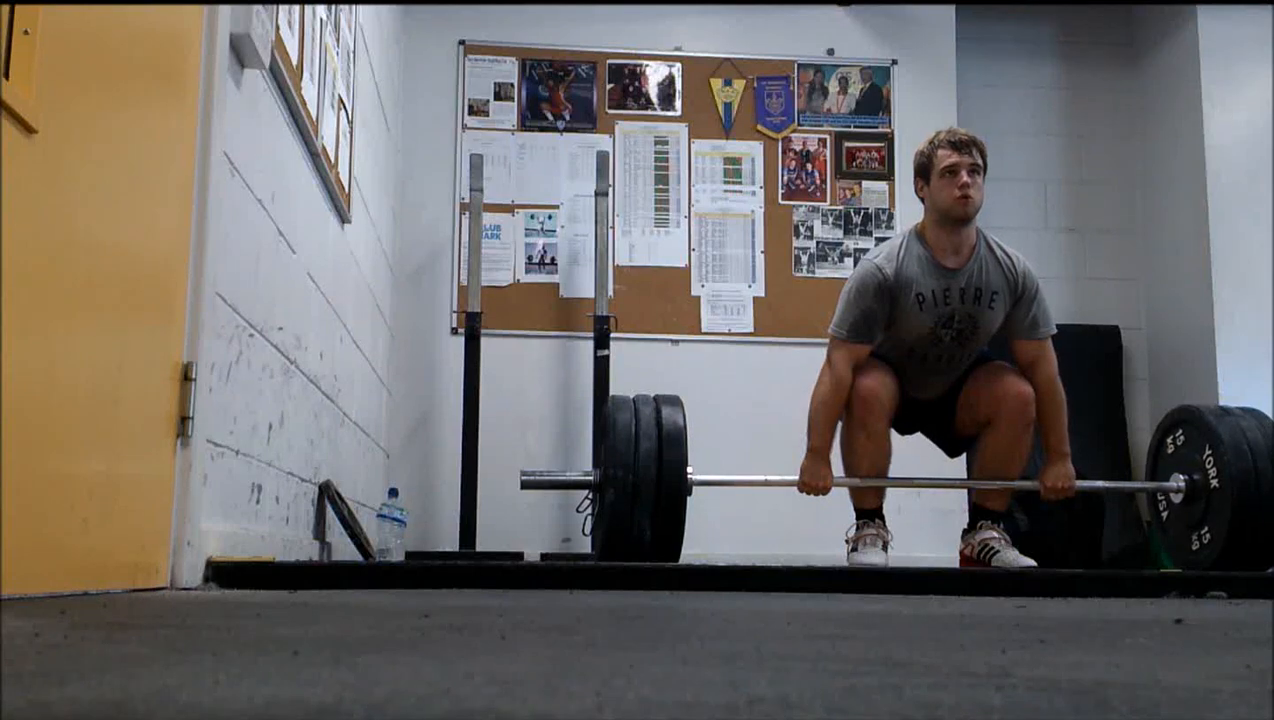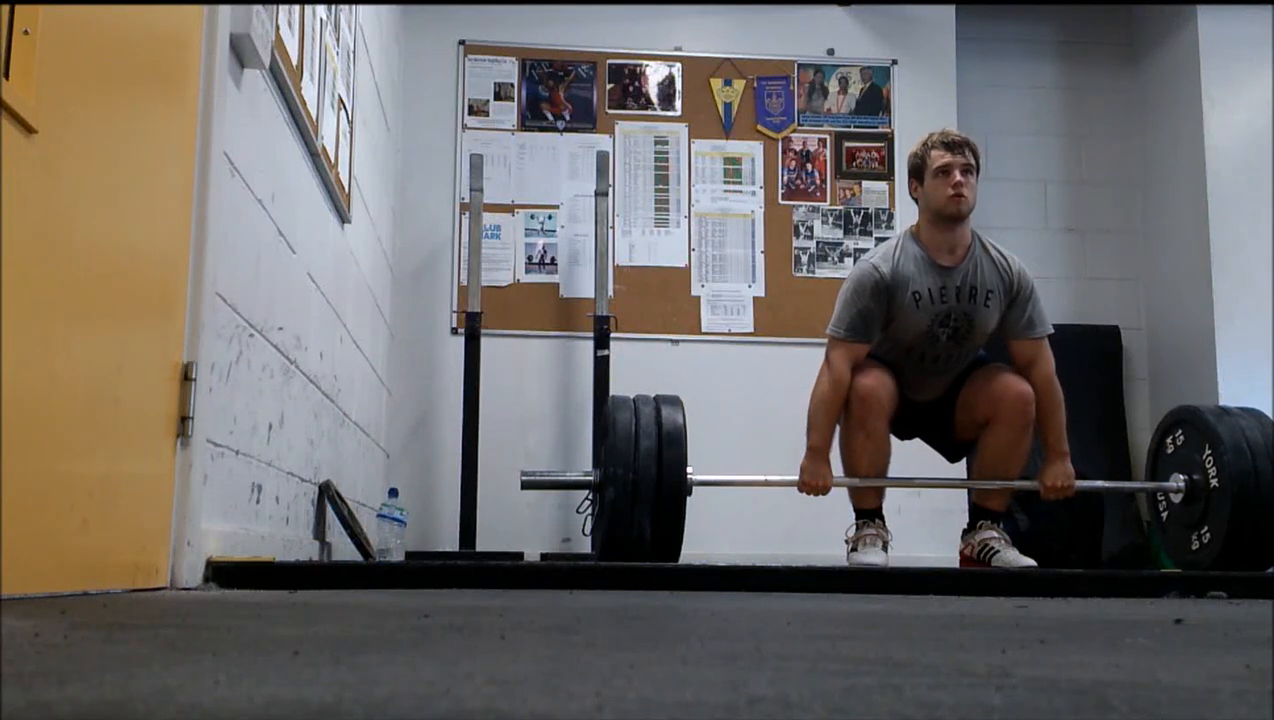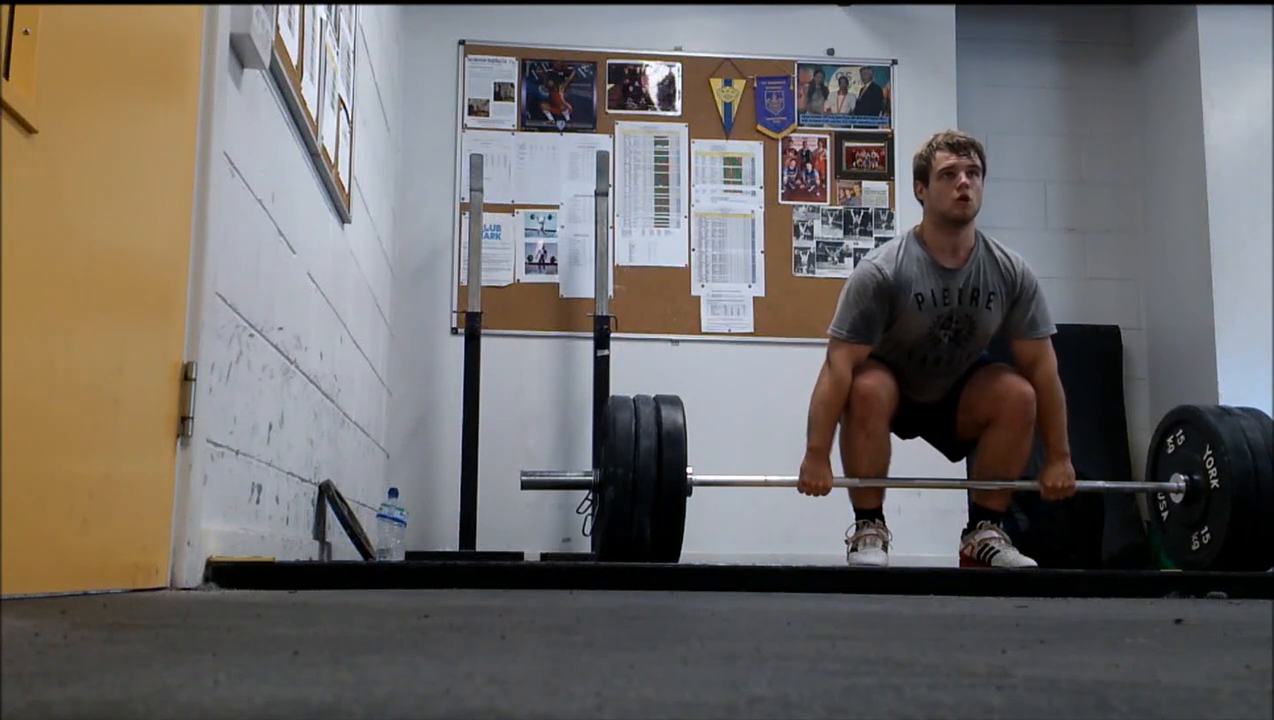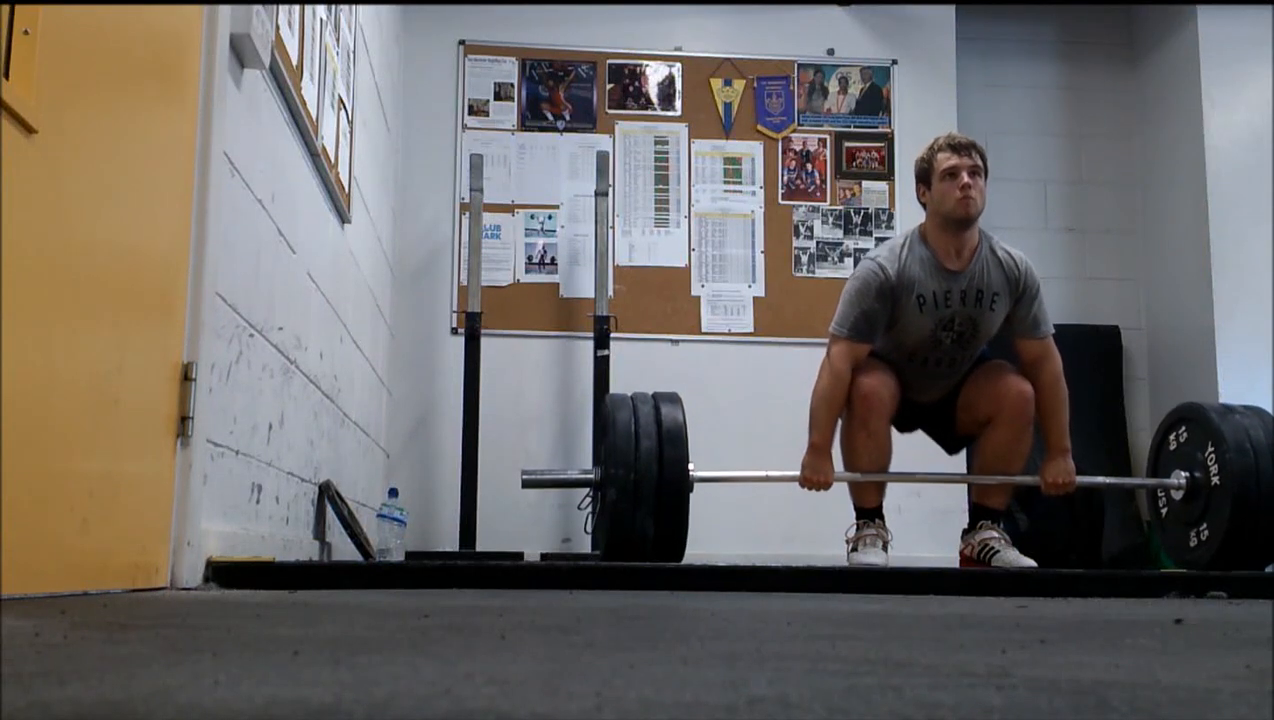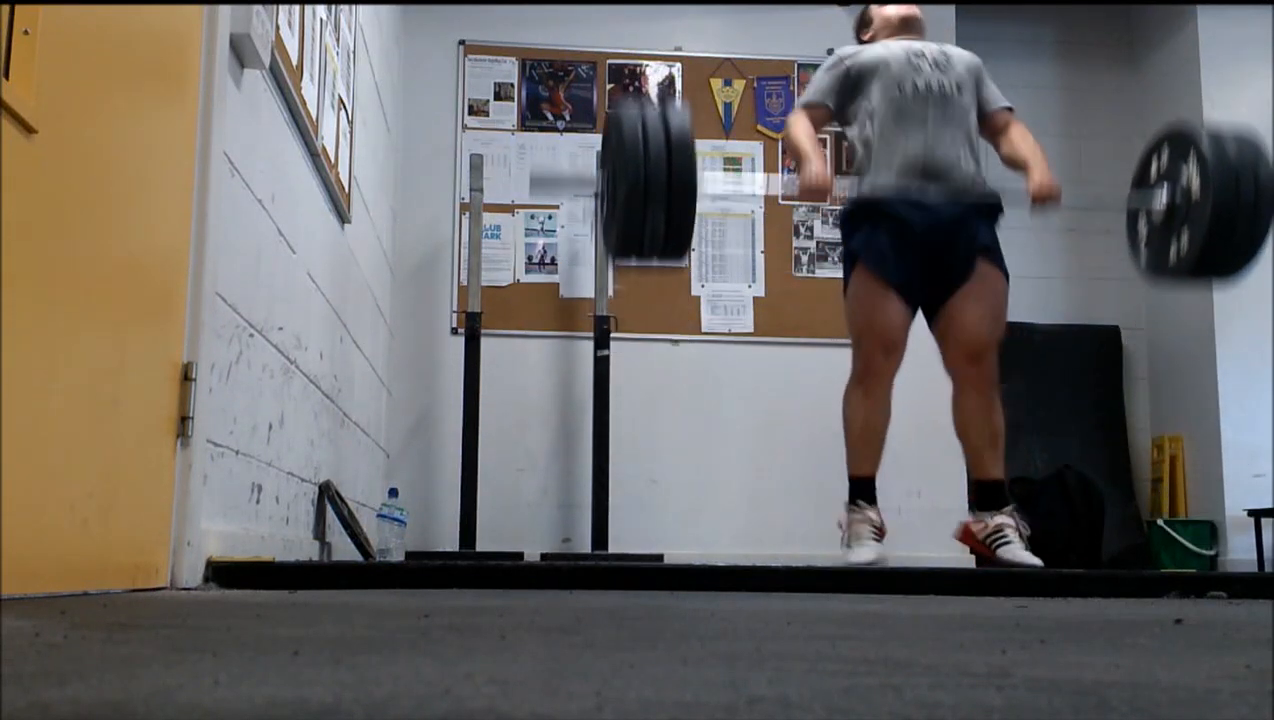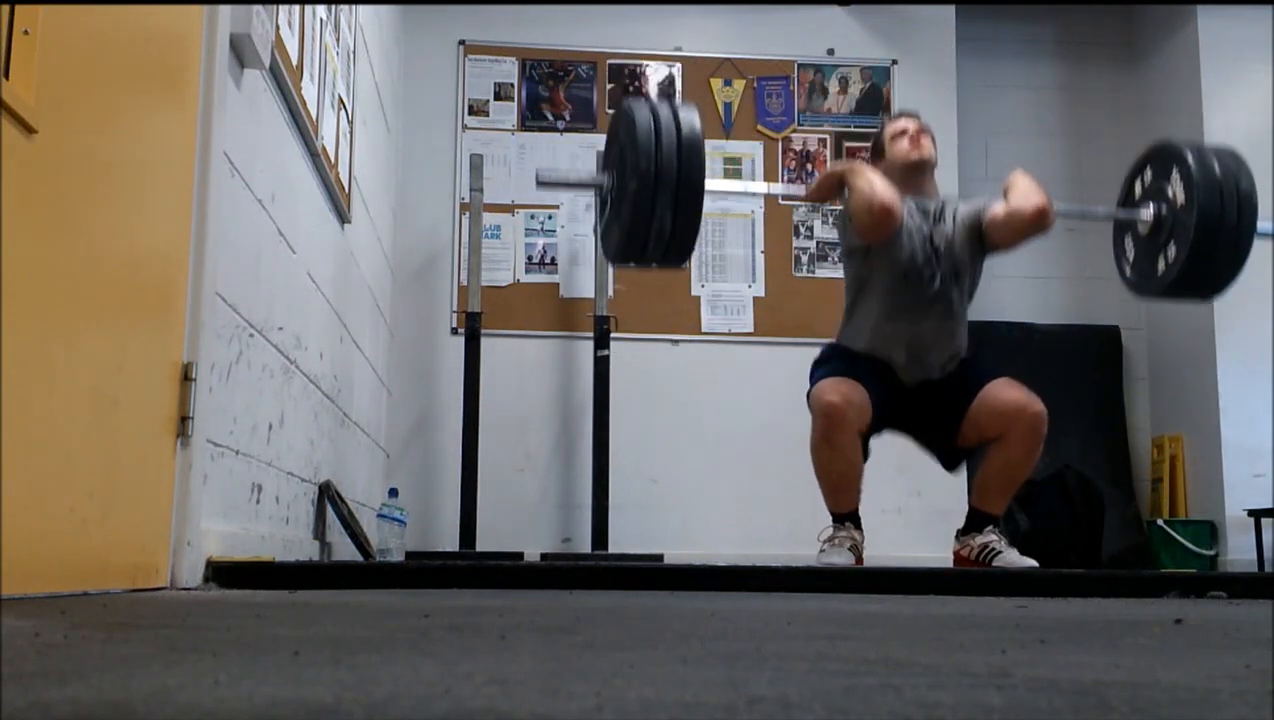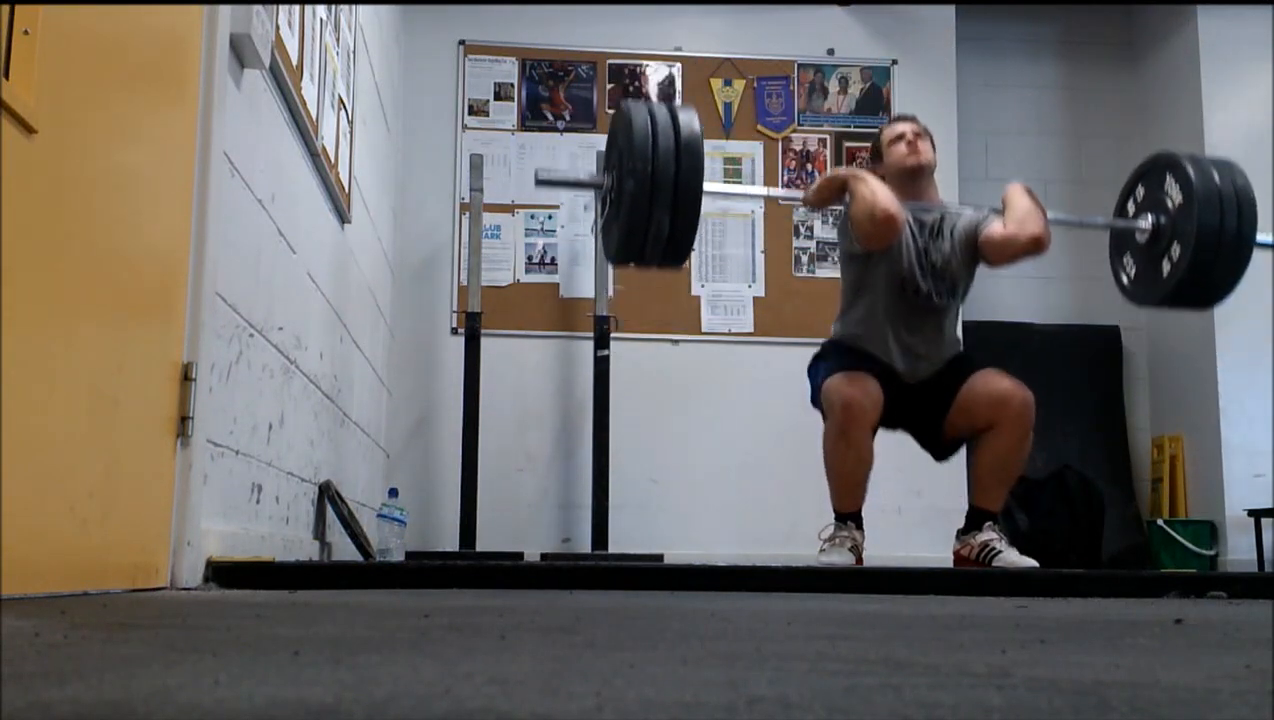
dt=0.7s
person 1, frame 1
left shoulder: (1012, 272)
right shoulder: (884, 269)
left elbow: (1041, 365)
right elbow: (839, 365)
left wrist: (1058, 458)
right wrist: (816, 456)
left hip: (957, 388)
right hip: (891, 382)
left knee: (1018, 395)
right knee: (867, 390)
left ankle: (983, 533)
right ankle: (869, 529)
person 1, frame 2
left shoulder: (1006, 272)
right shoulder: (880, 269)
left elbow: (1038, 365)
right elbow: (837, 364)
left wrist: (1057, 457)
right wrist: (815, 456)
left hip: (955, 393)
right hip: (888, 389)
left knee: (1017, 395)
right knee: (865, 389)
left ankle: (983, 532)
right ankle: (868, 529)
person 1, frame 3
left shoulder: (1011, 272)
right shoulder: (883, 270)
left elbow: (1041, 366)
right elbow: (839, 365)
left wrist: (1058, 458)
right wrist: (816, 457)
left hip: (956, 393)
right hip: (890, 389)
left knee: (1018, 396)
right knee: (866, 390)
left ankle: (983, 532)
right ankle: (868, 530)
person 1, frame 4
left shoulder: (1012, 268)
right shoulder: (886, 268)
left elbow: (1043, 360)
right elbow: (840, 360)
left wrist: (1059, 455)
right wrist: (818, 454)
left hip: (955, 384)
right hip: (888, 373)
left knee: (1018, 396)
right knee: (868, 392)
left ankle: (983, 532)
right ankle: (868, 531)
person 1, frame 5
left shoulder: (964, 62)
right shoulder: (854, 59)
left elbow: (1005, 128)
right elbow: (803, 119)
left wrist: (1037, 171)
right wrist: (813, 163)
left hip: (966, 216)
right hip: (887, 214)
left knee: (977, 364)
right knee: (875, 360)
left ankle: (991, 514)
right ankle: (862, 514)
person 1, frame 6
left shoulder: (968, 219)
right shoulder: (865, 211)
left elbow: (1033, 213)
right elbow: (883, 209)
left wrist: (1017, 180)
right wrist: (850, 173)
left hip: (943, 375)
right hip: (866, 368)
left knee: (1026, 414)
right knee: (833, 406)
left ankle: (977, 536)
right ankle: (845, 534)
person 1, frame 7
left shoulder: (965, 227)
right shoulder: (867, 215)
left elbow: (1030, 238)
right elbow: (886, 218)
left wrist: (1016, 193)
right wrist: (850, 178)
left hip: (935, 371)
right hip: (861, 362)
left knee: (1014, 403)
right knee: (852, 402)
left ankle: (978, 534)
right ankle: (846, 532)
